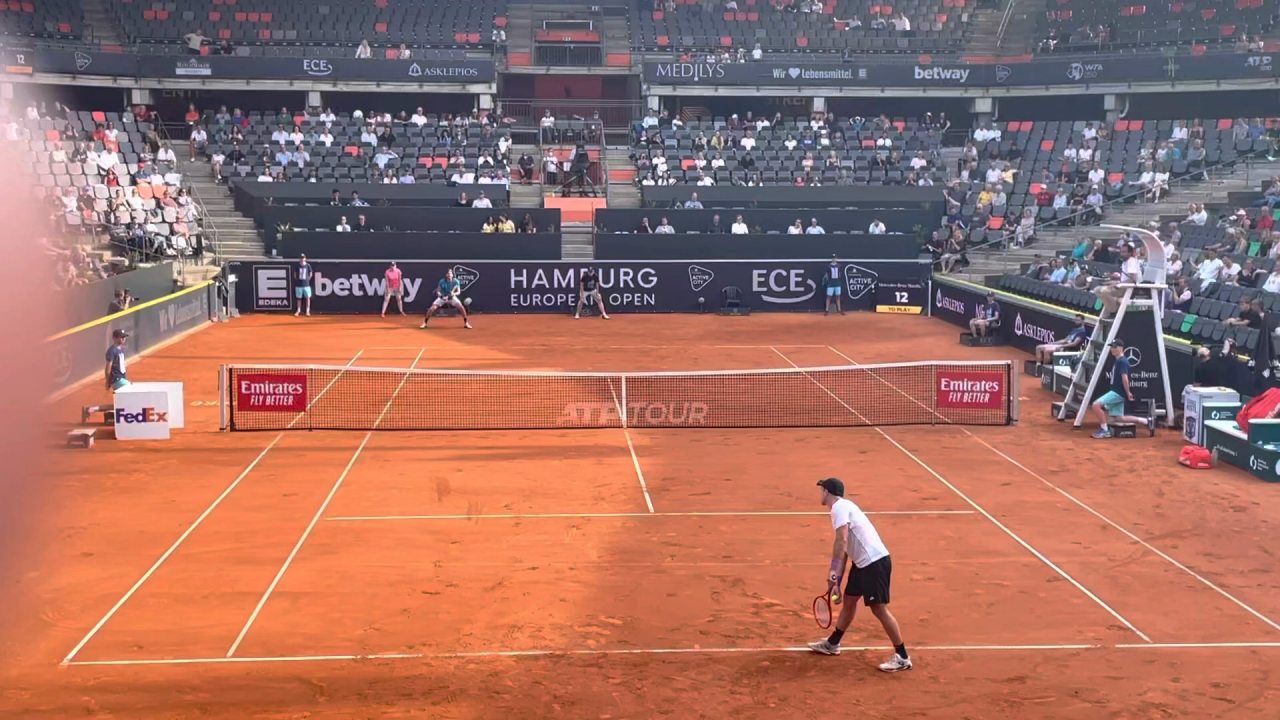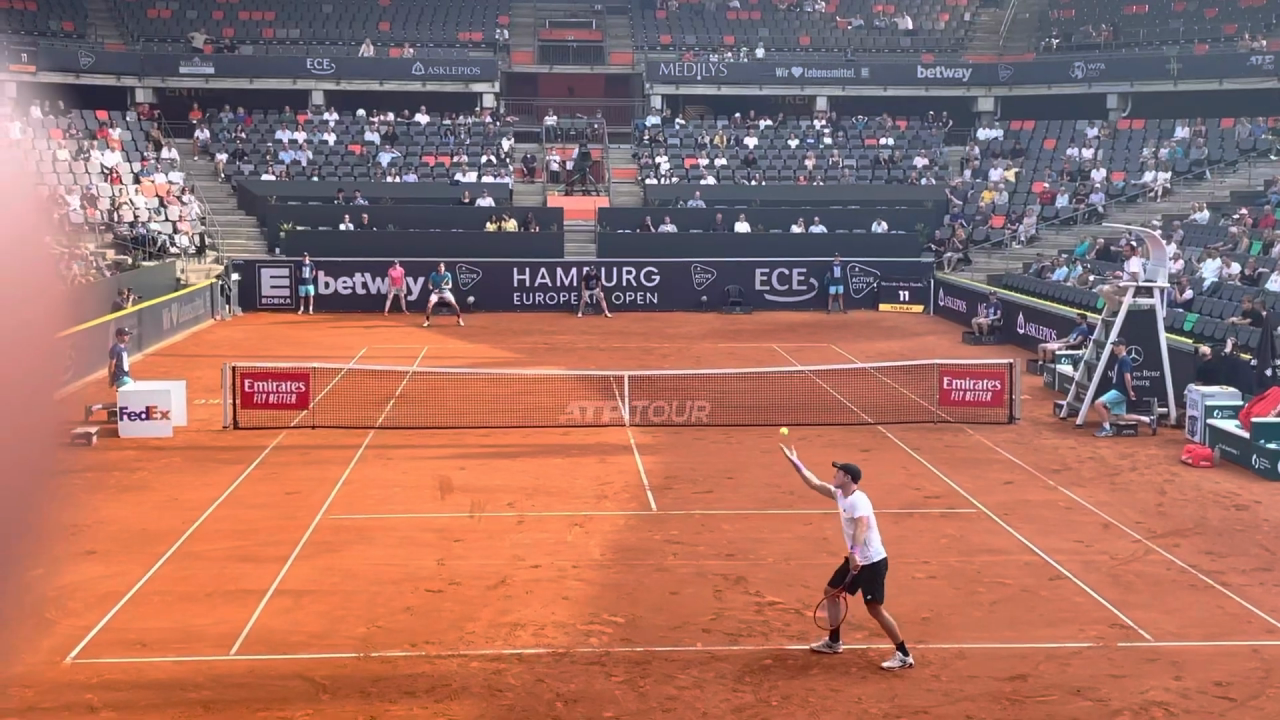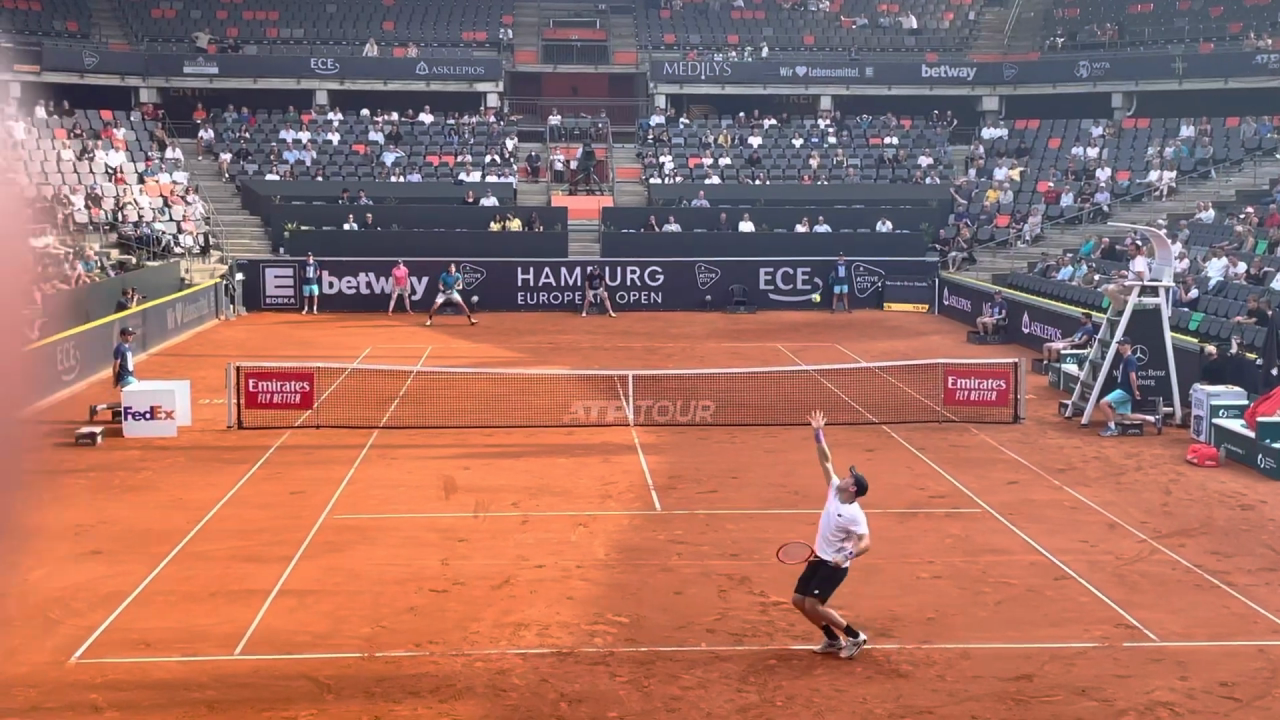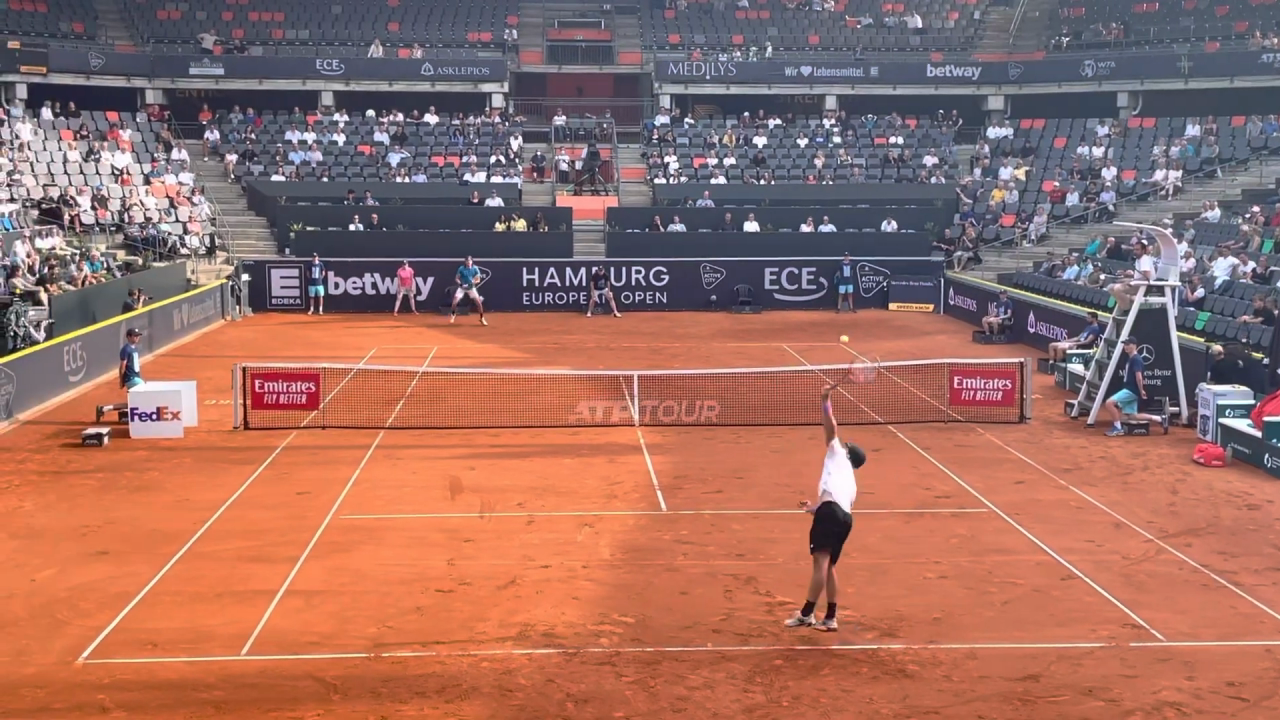
dt=0.4s
person 1, frame 1
left shoulder: (839, 507)
right shoulder: (842, 508)
left elbow: (841, 542)
right elbow: (843, 549)
left wrist: (833, 572)
right wrist: (835, 578)
left hip: (875, 562)
right hip: (862, 563)
left knee: (879, 608)
right knee: (848, 600)
left ankle: (902, 657)
right ankle: (832, 643)
person 1, frame 2
left shoulder: (859, 500)
right shoulder: (841, 494)
left elbow: (861, 528)
right elbow: (814, 483)
left wrist: (855, 554)
right wrist: (794, 461)
left hip: (872, 562)
right hip: (855, 559)
left knee: (875, 609)
right knee: (830, 594)
left ankle: (903, 655)
right ankle: (833, 642)
person 1, frame 3
left shoulder: (855, 515)
right shoulder: (835, 491)
left elbow: (866, 542)
right elbow: (825, 460)
left wrist: (848, 555)
right wrist: (818, 432)
left hip: (834, 566)
right hip: (819, 559)
left knee: (812, 605)
right knee: (798, 600)
left ankle: (855, 636)
right ankle: (833, 640)
person 1, frame 4
left shoulder: (840, 458)
right shoulder: (850, 484)
left elbow: (830, 425)
left wrist: (828, 393)
right wrist: (817, 507)
left hip: (830, 511)
right hip: (843, 519)
left knee: (820, 563)
right knee: (827, 566)
left ankle: (806, 615)
right ankle: (830, 617)
